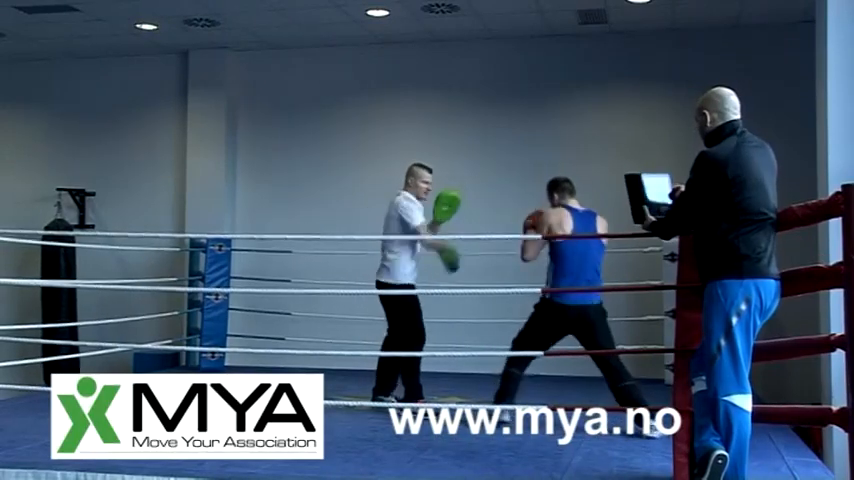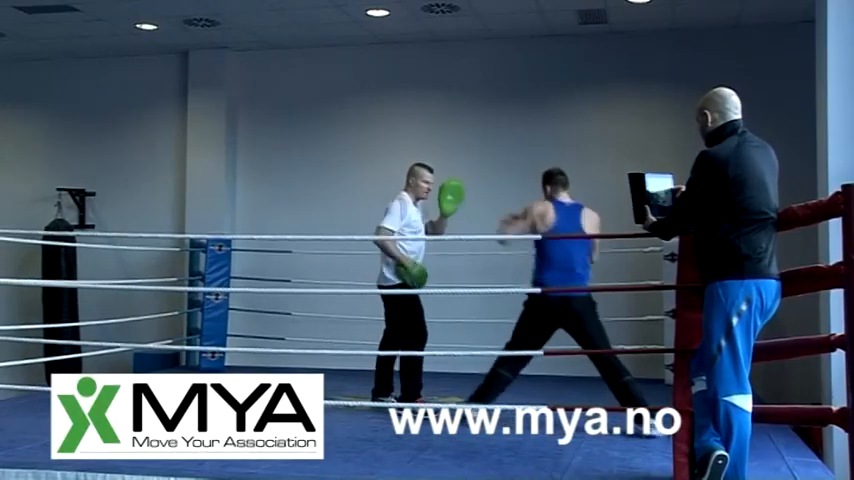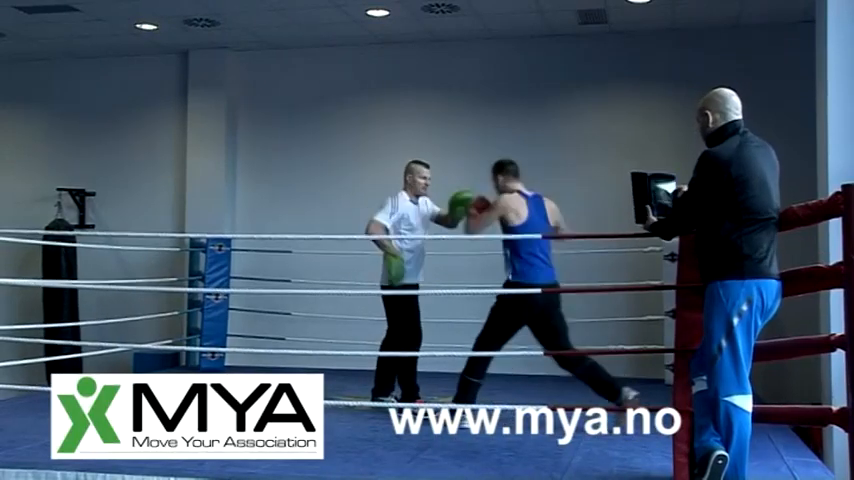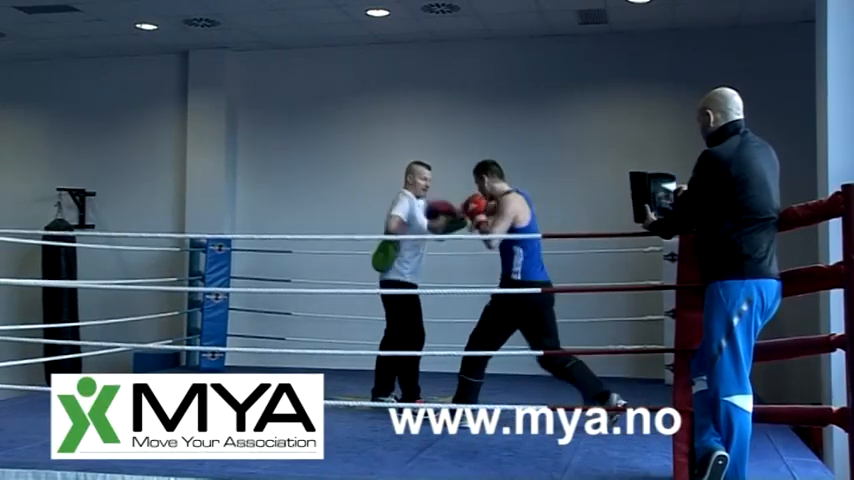
dt=0.2s
person 1, frame 1
left shoulder: (713, 158)
right shoulder: (762, 151)
left elbow: (686, 219)
left wrist: (655, 225)
right wrist: (689, 195)
left hip: (735, 281)
right hip: (763, 279)
left knee: (728, 380)
right knee: (706, 368)
person 1, frame 2
left shoulder: (714, 157)
right shoulder: (762, 151)
left elbow: (687, 218)
left wrist: (655, 225)
right wrist: (690, 196)
left hip: (735, 281)
right hip: (764, 279)
left knee: (728, 380)
right knee: (706, 367)
right ankle: (711, 448)
person 1, frame 3
left shoulder: (717, 157)
right shoulder: (763, 151)
left elbow: (689, 218)
left wrist: (657, 225)
right wrist: (691, 195)
left hip: (736, 281)
right hip: (764, 279)
left knee: (729, 380)
right knee: (706, 367)
person 1, frame 4
left shoulder: (717, 157)
right shoulder: (764, 151)
left elbow: (688, 217)
left wrist: (656, 223)
right wrist: (691, 195)
left hip: (736, 281)
right hip: (764, 279)
left knee: (729, 380)
right knee: (706, 367)
person 2, frame 1
left shoulder: (551, 216)
right shoulder: (601, 223)
left elbow: (528, 256)
left wrist: (530, 232)
left hip: (557, 306)
right hip: (591, 308)
left knee: (521, 351)
right knee: (612, 365)
left ankle: (501, 408)
right ankle: (645, 420)
person 2, frame 2
left shoulder: (538, 211)
right shoulder: (591, 217)
left elbow: (506, 236)
left wrist: (511, 220)
left hip: (546, 301)
right hip: (579, 301)
left knee: (515, 354)
right knee: (607, 360)
left ankle: (479, 405)
right ankle: (642, 417)
person 2, frame 3
left shoulder: (507, 201)
right shoulder: (546, 204)
left elbow: (472, 228)
right elbow: (562, 231)
left wrist: (475, 211)
left hip: (520, 291)
right hip: (546, 291)
left knee: (484, 349)
right knee: (565, 352)
right ankle: (620, 393)
person 2, frame 4
left shoulder: (508, 202)
right shoulder: (519, 197)
left elbow: (491, 241)
left wrist: (478, 219)
left hip: (519, 287)
right hip: (541, 288)
left knee: (479, 349)
right knee: (550, 353)
right ankle: (606, 397)
person 3, frame 1
left shoulder: (408, 203)
right shoulder: (407, 203)
left elbow: (424, 233)
right elbow: (424, 236)
left wrist: (439, 219)
right wrist: (447, 250)
left hip: (392, 281)
right hip: (398, 281)
left knee: (397, 336)
right knee: (413, 337)
left ankle: (382, 392)
right ankle: (413, 398)
person 3, frame 2
left shoulder: (418, 206)
right shoulder: (400, 204)
left elbow: (436, 231)
right elbow: (381, 237)
left wrist: (446, 210)
right wrist: (405, 262)
left hip: (403, 282)
right hip: (398, 282)
left knee: (394, 337)
right knee: (415, 336)
left ankle: (382, 393)
right ankle: (411, 398)
person 3, frame 3
left shoulder: (424, 203)
right shoulder: (396, 202)
left elbow: (448, 220)
right elbow: (372, 229)
left wrist: (457, 209)
right wrist: (392, 251)
left hip: (405, 282)
right hip: (398, 283)
left knee: (395, 337)
right knee: (409, 337)
left ankle: (382, 392)
right ankle: (410, 399)
person 3, frame 4
left shoulder: (417, 203)
right shoulder: (406, 200)
left elbow: (428, 230)
right elbow: (393, 225)
left wrist: (444, 223)
right wrist: (393, 243)
left hip: (395, 280)
right hip: (399, 280)
left knee: (395, 336)
right knee: (412, 337)
left ankle: (382, 393)
right ankle: (410, 399)
